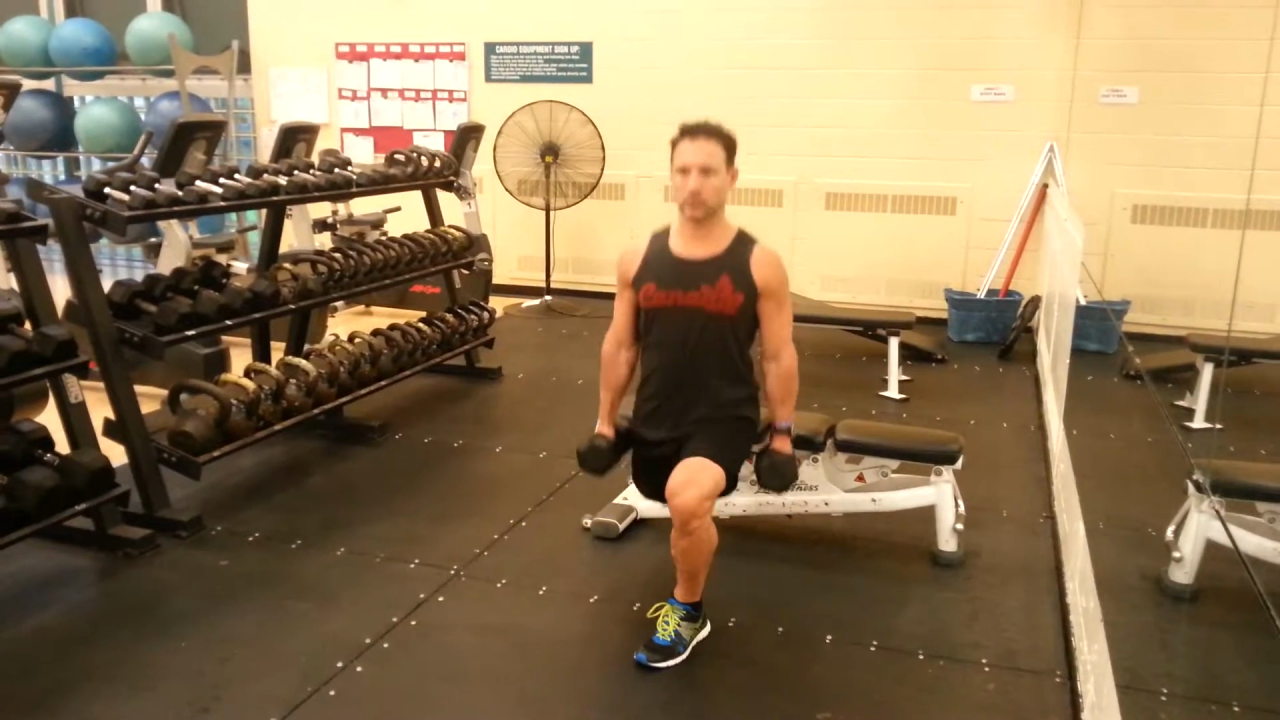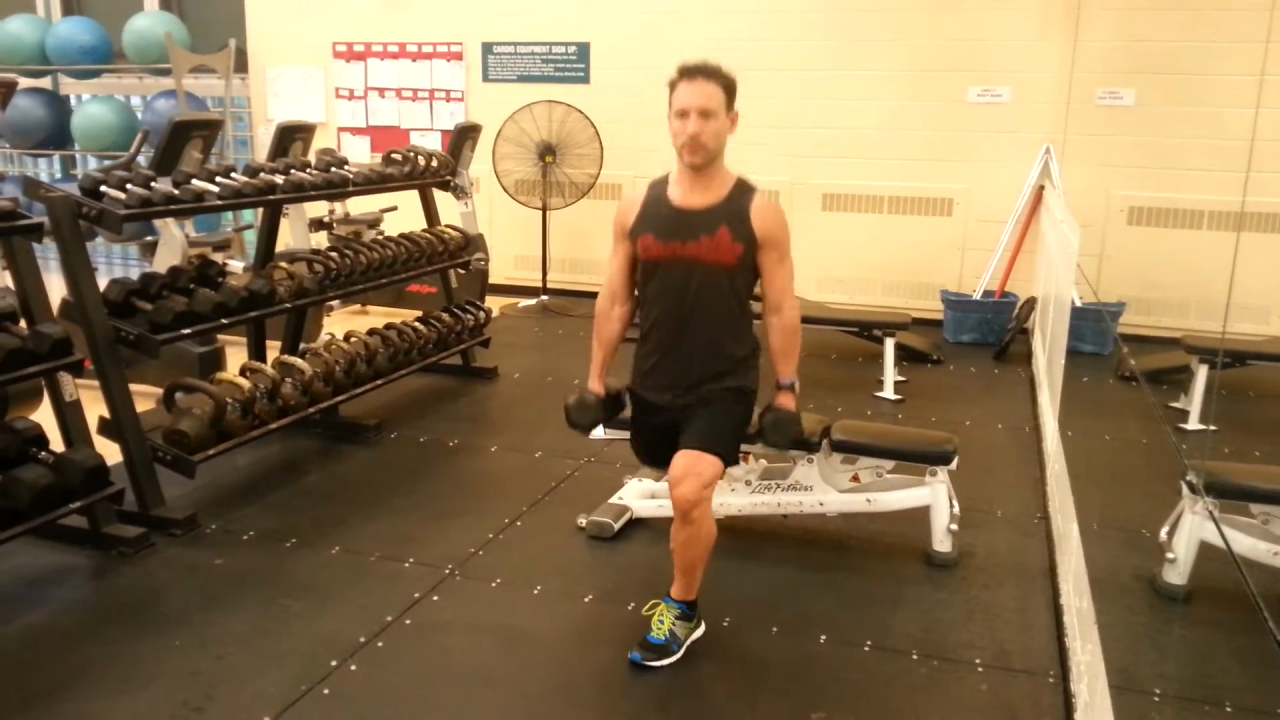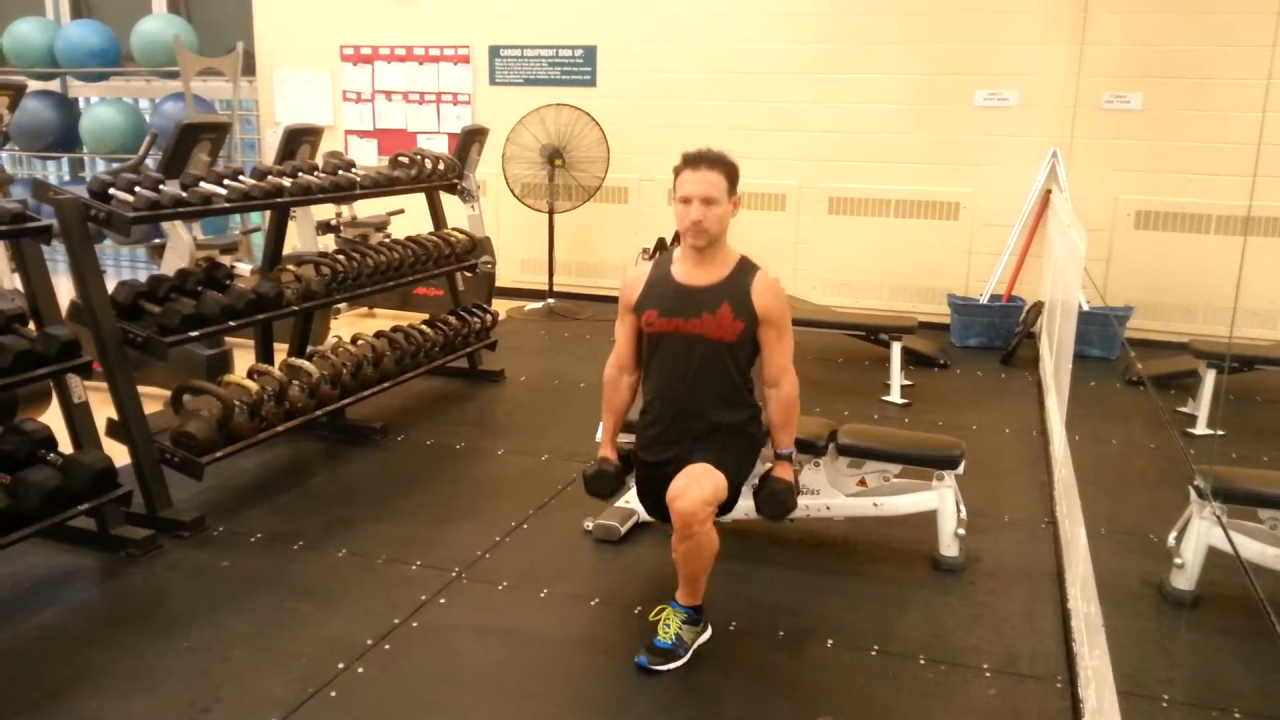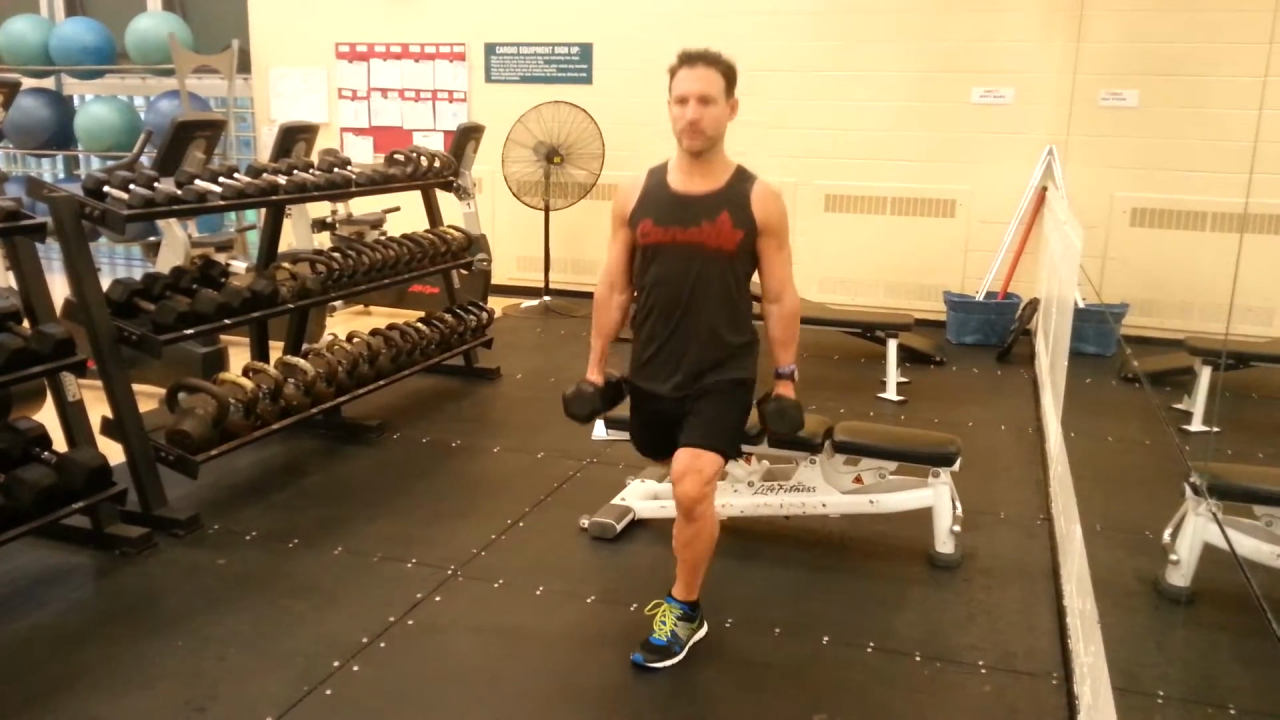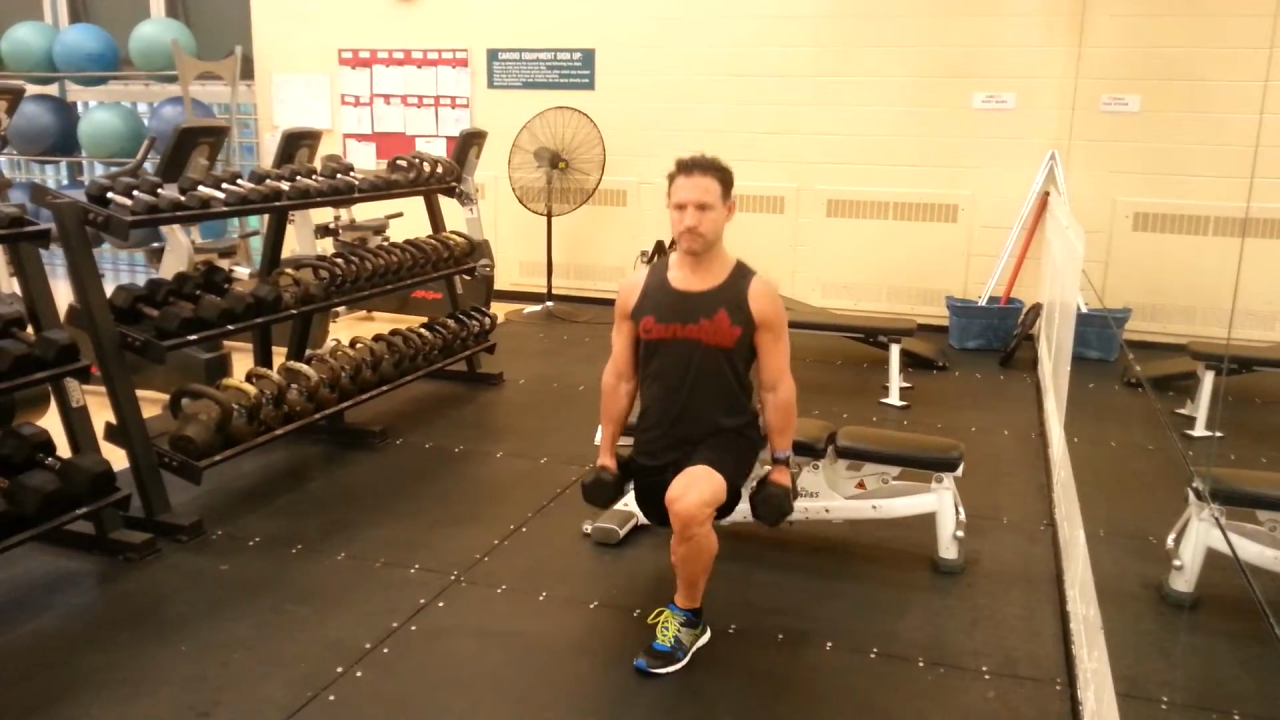
dt=1s
person 1, frame 1
left shoulder: (759, 264)
right shoulder: (639, 258)
left elbow: (779, 356)
right elbow: (620, 345)
left wrist: (782, 430)
right wrist: (606, 418)
left hip: (724, 416)
right hip: (655, 416)
left knee: (686, 502)
right knee: (661, 492)
left ankle: (687, 611)
person 1, frame 2
left shoulder: (758, 213)
right shoulder: (637, 207)
left elbow: (781, 309)
right elbow: (615, 300)
left wrist: (786, 389)
right wrist: (597, 375)
left hip: (723, 382)
right hip: (654, 380)
left knee: (688, 493)
right knee: (672, 472)
left ankle: (682, 610)
person 1, frame 3
left shoulder: (760, 291)
right shoulder: (641, 283)
left elbow: (780, 383)
right elbow: (621, 369)
left wrist: (784, 458)
right wrist: (608, 442)
left hip: (727, 433)
right hip: (659, 435)
left knee: (688, 505)
right knee: (668, 508)
left ankle: (688, 616)
right ankle: (696, 528)
person 1, frame 4
left shoulder: (758, 200)
right shoulder: (635, 194)
left elbow: (780, 298)
right elbow: (613, 289)
left wrist: (785, 377)
right wrist: (596, 364)
left hip: (722, 373)
right hip: (653, 370)
left knee: (691, 488)
right knee: (671, 465)
left ankle: (684, 611)
person 1, frame 5
left shoulder: (756, 295)
right shoulder: (637, 289)
left elbow: (777, 386)
right elbow: (619, 376)
left wrist: (781, 462)
right wrist: (606, 448)
left hip: (725, 437)
right hip: (655, 441)
left knee: (687, 507)
right knee: (668, 511)
left ankle: (687, 618)
